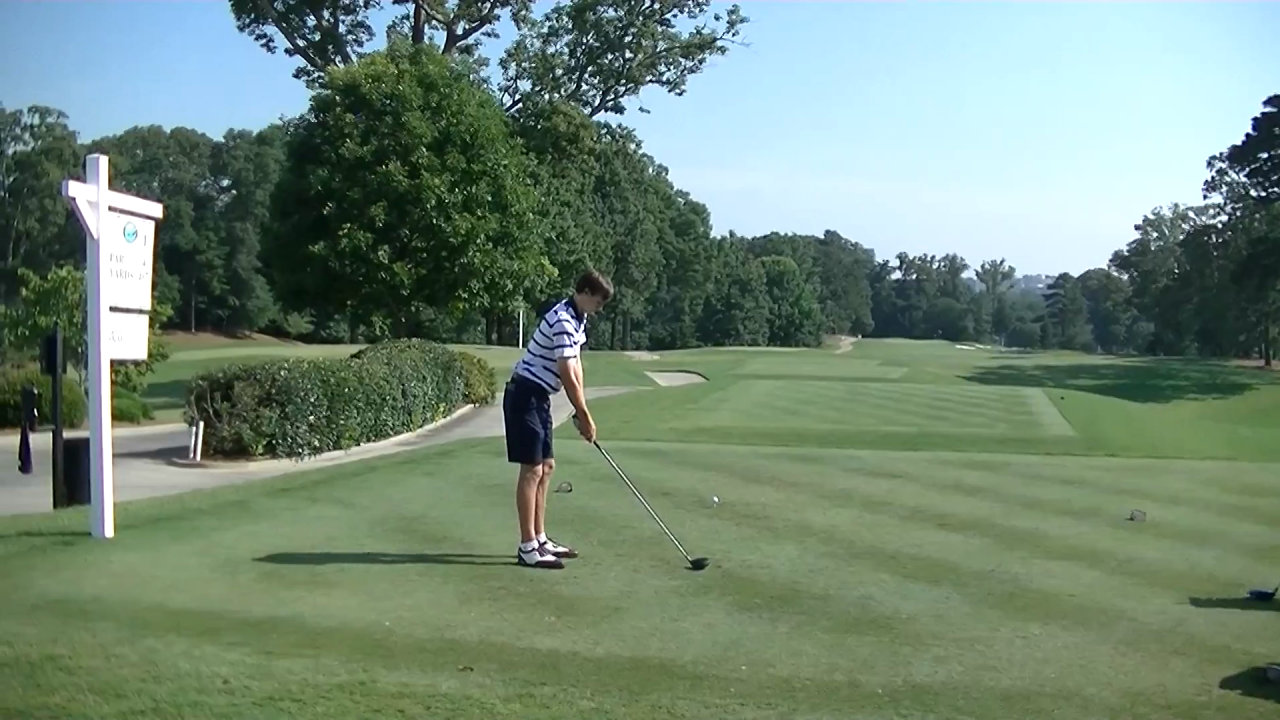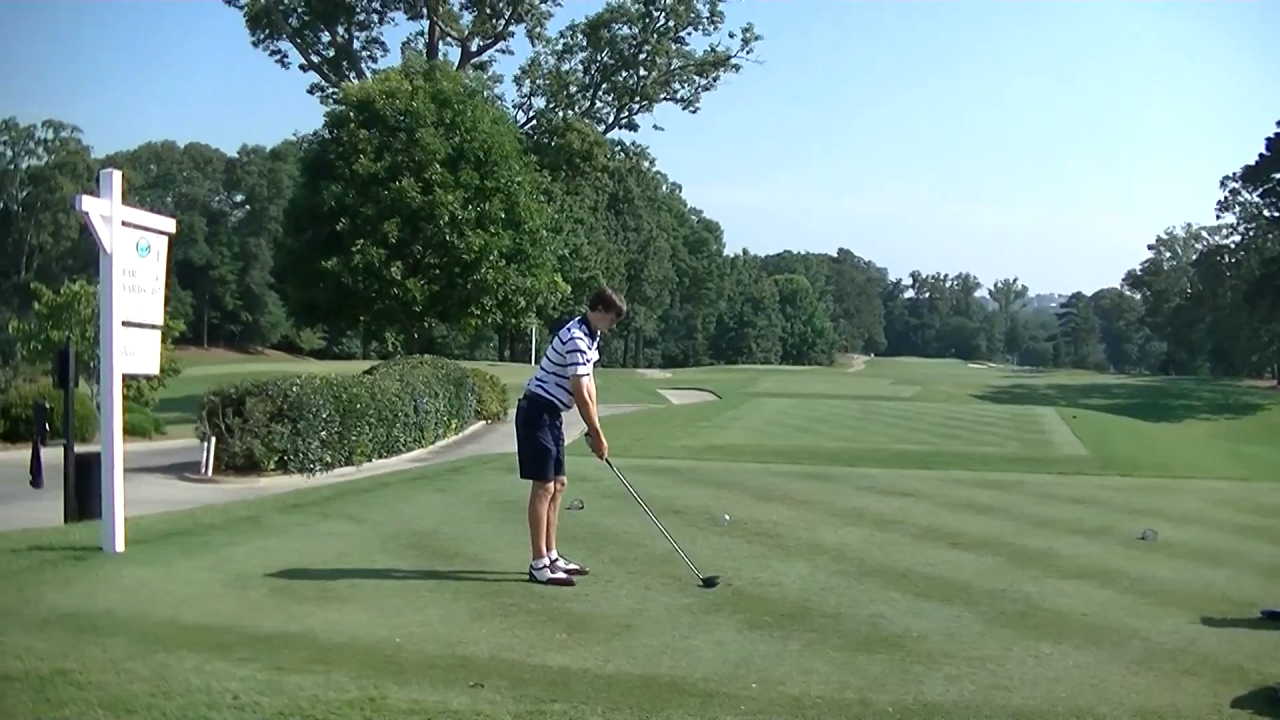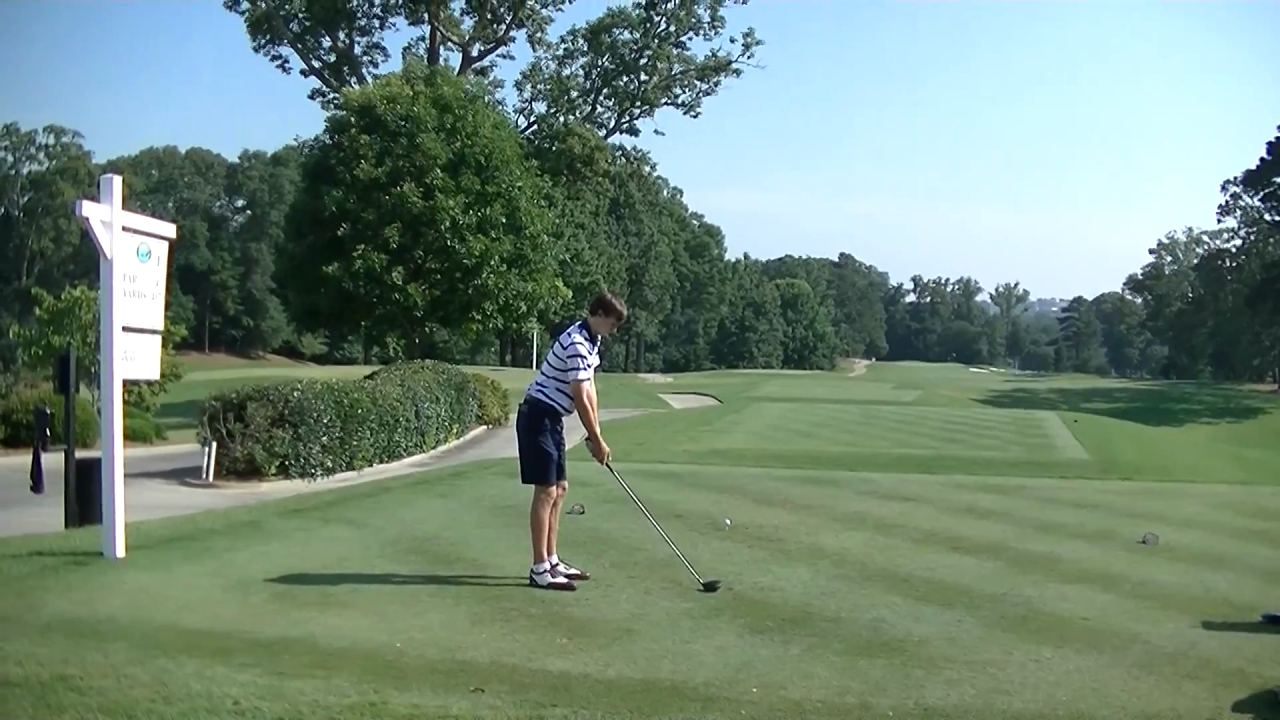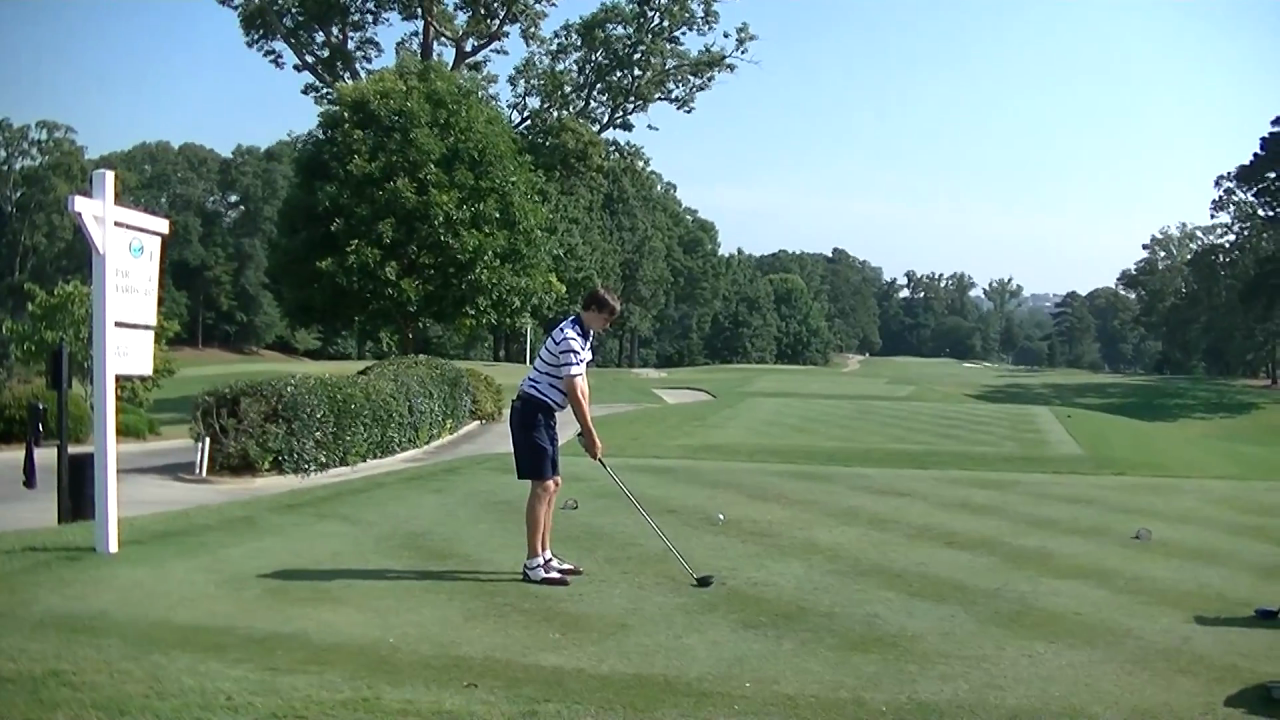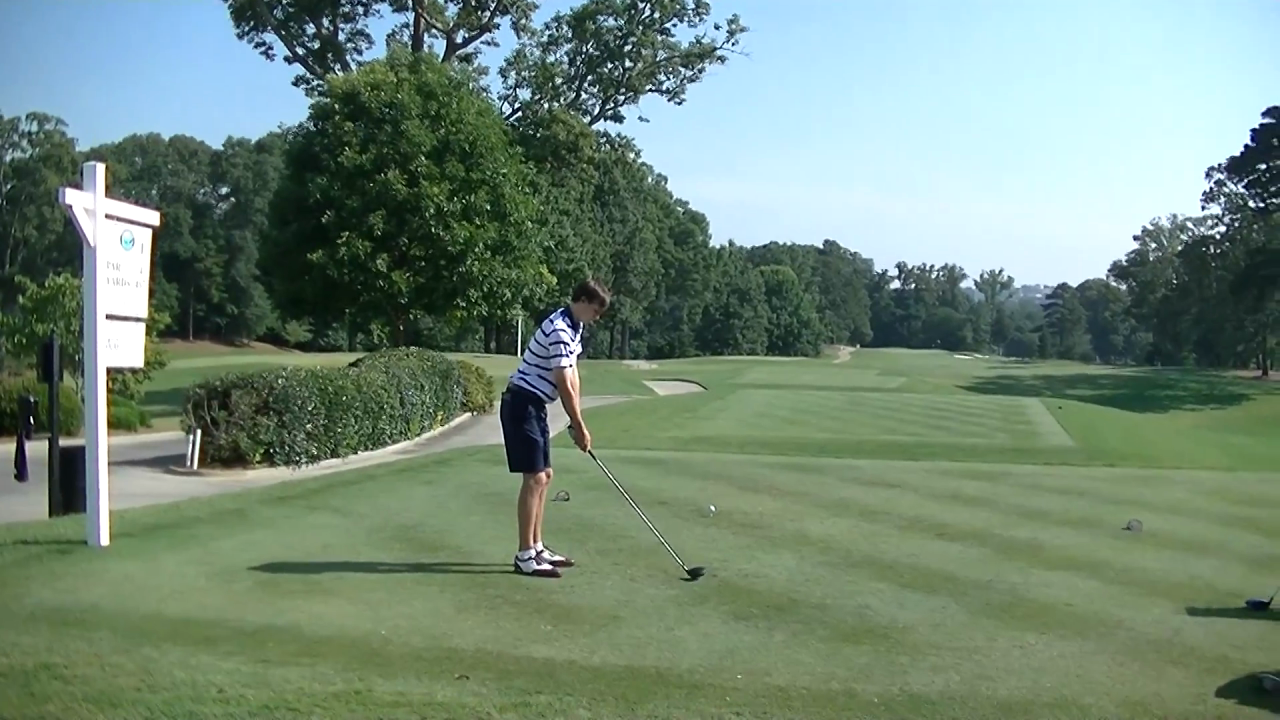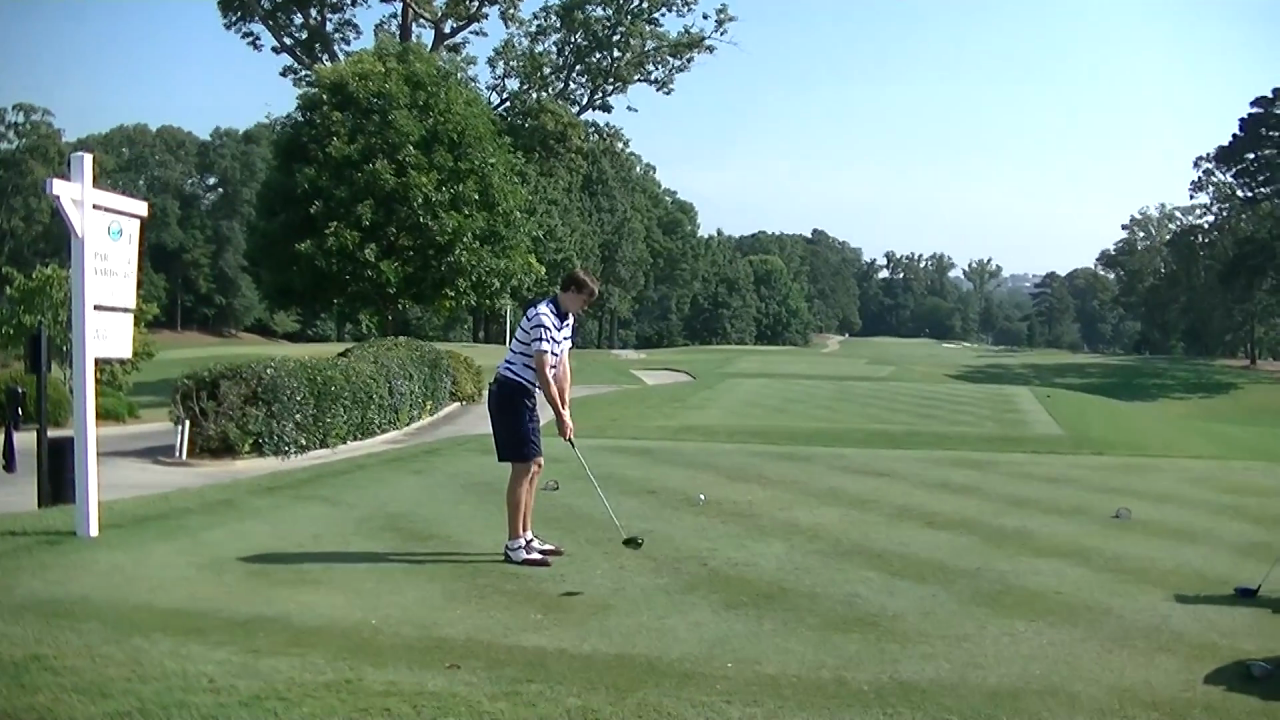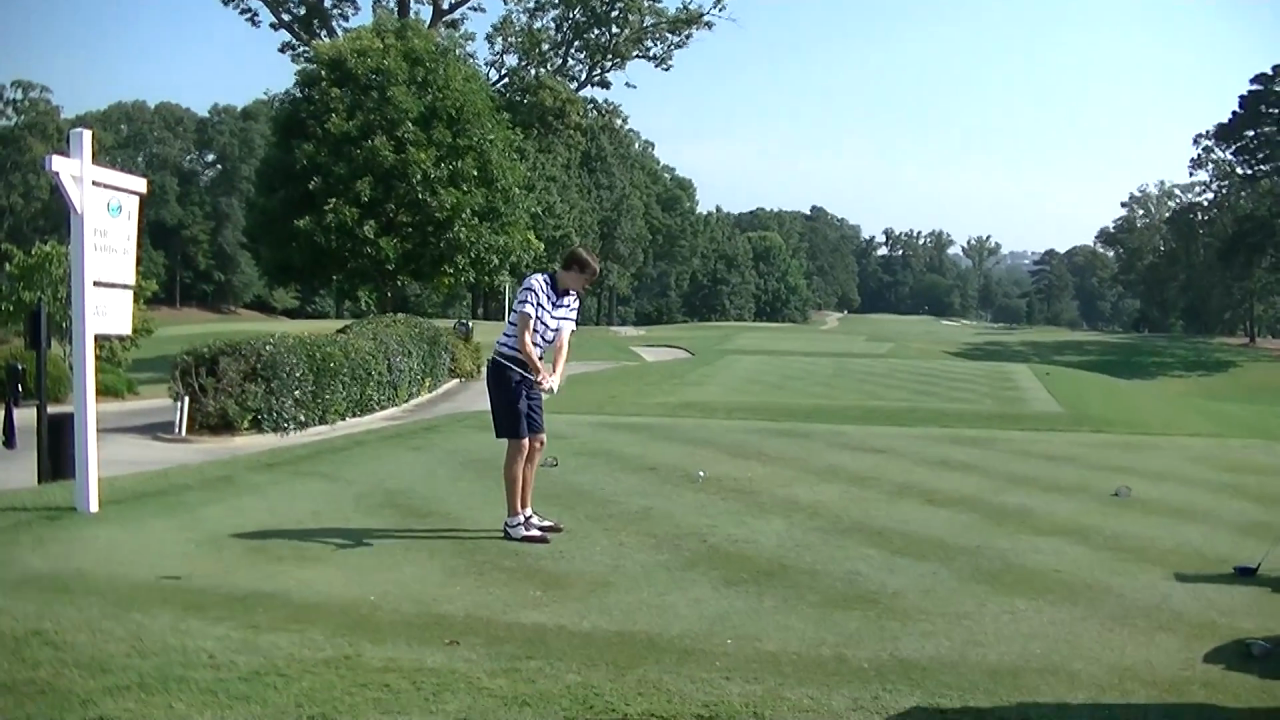
dt=0.2s
person 1, frame 1
left shoulder: (577, 317)
right shoulder: (562, 320)
left elbow: (576, 366)
right elbow: (567, 377)
left wrist: (581, 412)
right wrist: (585, 416)
left hip: (538, 396)
right hip: (525, 395)
left knee: (546, 467)
right knee: (532, 469)
left ankle: (539, 538)
right ankle: (527, 547)
person 1, frame 2
left shoulder: (590, 335)
right shoulder: (576, 338)
left elbow: (589, 383)
right elbow: (580, 394)
left wrist: (594, 429)
right wrist: (597, 435)
left hip: (551, 413)
right hip: (537, 412)
left knee: (558, 484)
right knee: (544, 486)
left ankle: (550, 556)
right ankle: (538, 564)
person 1, frame 3
left shoulder: (591, 340)
right shoulder: (577, 343)
left elbow: (590, 389)
right elbow: (580, 399)
left wrist: (596, 433)
right wrist: (597, 440)
left hip: (551, 418)
right hip: (538, 417)
left knee: (559, 489)
right knee: (546, 491)
left ankle: (551, 561)
right ankle: (539, 568)
person 1, frame 4
left shoulder: (584, 334)
right shoulder: (569, 339)
left elbow: (583, 384)
right elbow: (574, 395)
left wrist: (588, 430)
right wrist: (591, 435)
left hip: (544, 413)
right hip: (531, 412)
left knee: (553, 484)
right knee: (542, 486)
left ankle: (545, 556)
right ankle: (533, 563)
person 1, frame 5
left shoulder: (574, 326)
right shoulder: (559, 330)
left elbow: (573, 374)
right elbow: (563, 386)
left wrist: (577, 423)
right wrist: (580, 427)
left hip: (534, 405)
right hip: (522, 404)
left knee: (545, 475)
right knee: (534, 478)
left ankle: (536, 548)
right ankle: (524, 556)
person 1, frame 6
left shoulder: (566, 319)
right shoulder: (543, 316)
left elbow: (563, 366)
right elbow: (542, 372)
left wrist: (566, 409)
right wrist: (560, 415)
left hip: (525, 395)
right hip: (509, 393)
left knee: (535, 465)
right knee: (522, 467)
left ankle: (526, 536)
right ankle: (515, 545)
person 1, frame 7
left shoulder: (571, 301)
right shoulder: (535, 285)
left elbow: (562, 341)
right elbow: (522, 336)
left wrist: (554, 376)
right wrist: (539, 371)
left hip: (528, 372)
right hip: (507, 369)
left knee: (537, 442)
right knee: (519, 444)
left ankle: (526, 513)
right ankle: (514, 521)
